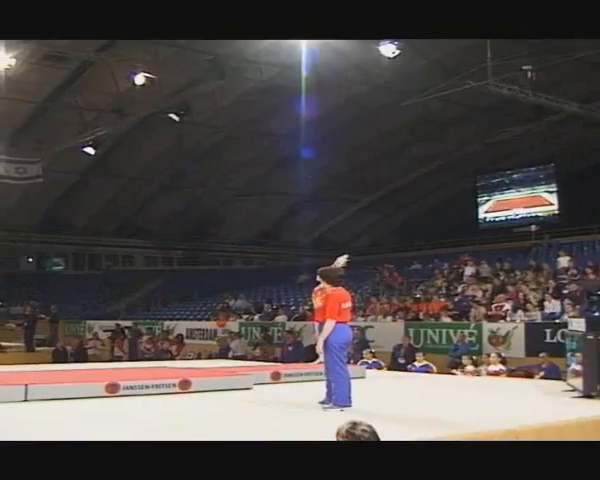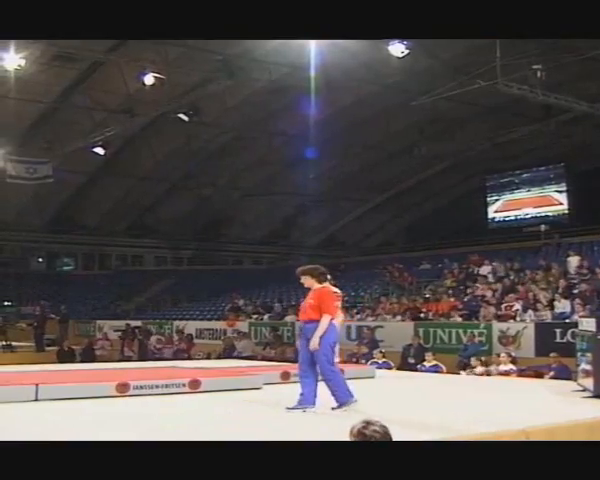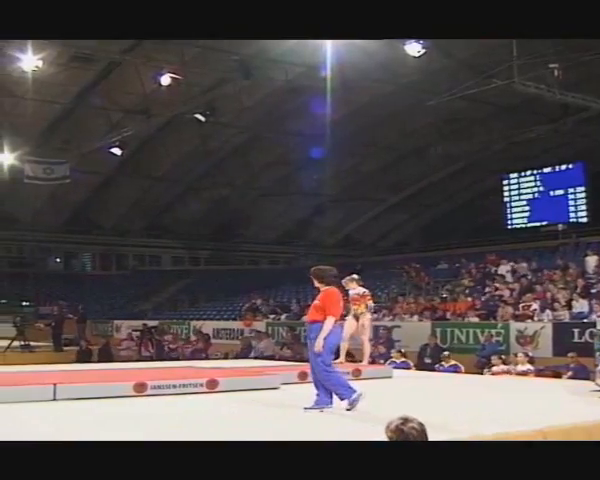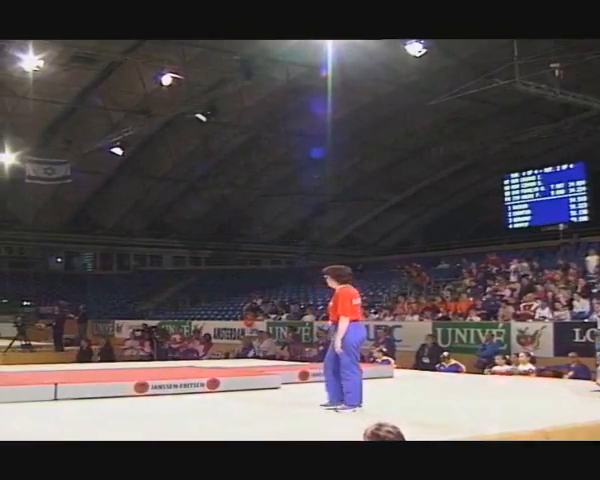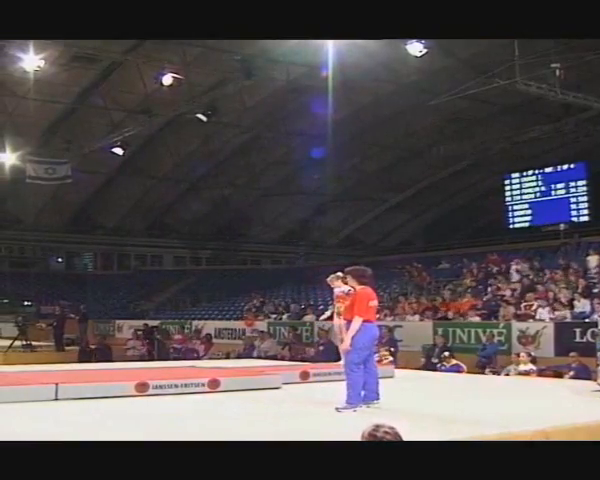
dt=1s
person 1, frame 1
left shoulder: (333, 295)
right shoulder: (343, 293)
left elbow: (331, 320)
left wrist: (320, 340)
left hip: (334, 333)
right hip: (343, 331)
left knee: (336, 368)
right knee: (333, 368)
left ankle: (341, 401)
right ankle: (332, 397)
person 1, frame 2
left shoulder: (325, 292)
right shoulder: (312, 293)
left elbow: (327, 316)
left wrist: (316, 336)
right wrist: (301, 337)
left hip: (322, 332)
right hip: (307, 332)
left knee: (326, 368)
right knee: (305, 368)
left ankle: (345, 398)
right ankle: (307, 401)
person 1, frame 3
left shoulder: (331, 293)
right shoulder: (324, 293)
left elbow: (331, 318)
left wrist: (321, 338)
left hip: (325, 333)
right hip: (315, 332)
left knee: (323, 368)
right knee: (317, 370)
left ankle: (351, 394)
right ankle: (323, 401)
person 1, frame 4
left shoulder: (343, 293)
right shoulder: (349, 291)
left elbow: (345, 318)
left wrist: (338, 339)
left hip: (348, 332)
right hip: (347, 331)
left knee: (348, 368)
right knee: (331, 365)
left ankle: (352, 402)
right ankle: (336, 399)
person 1, frame 5
left shoulder: (361, 294)
right shoulder: (369, 292)
left elbow: (358, 318)
left wrist: (348, 337)
left hip: (361, 331)
right hip: (369, 330)
left knee: (353, 366)
right knee: (368, 365)
left ankle: (353, 402)
right ankle: (371, 397)
